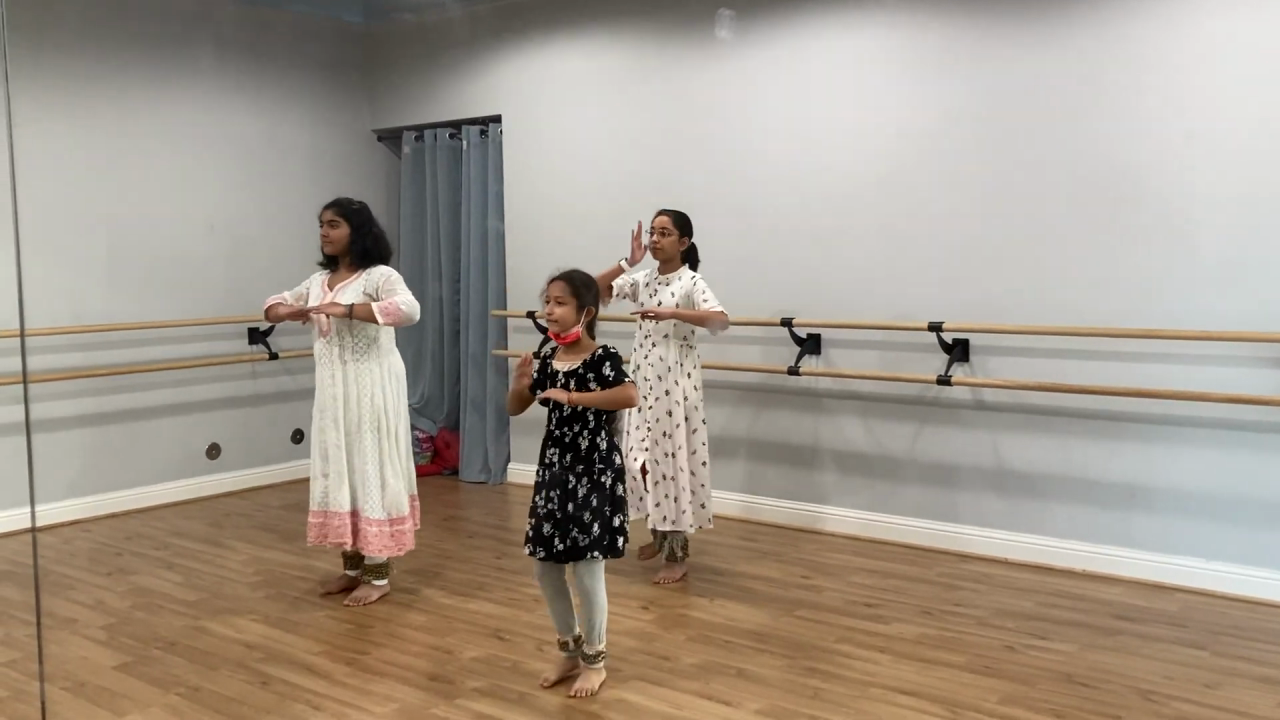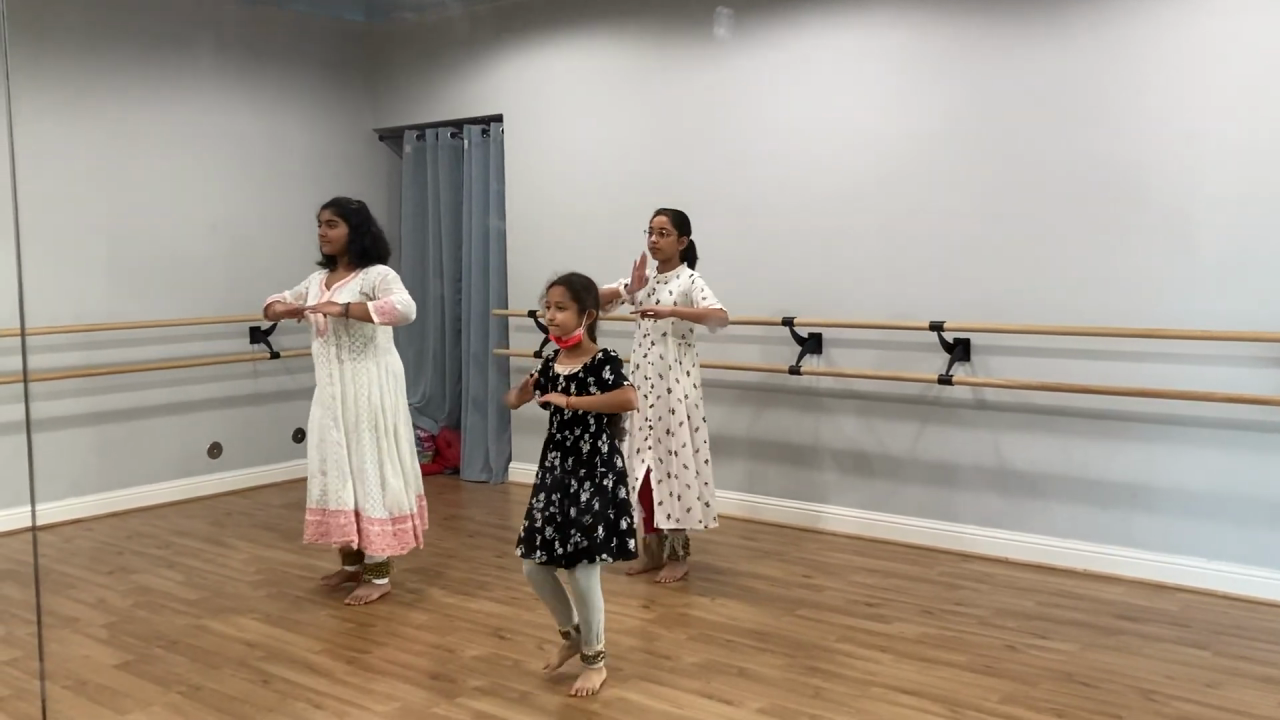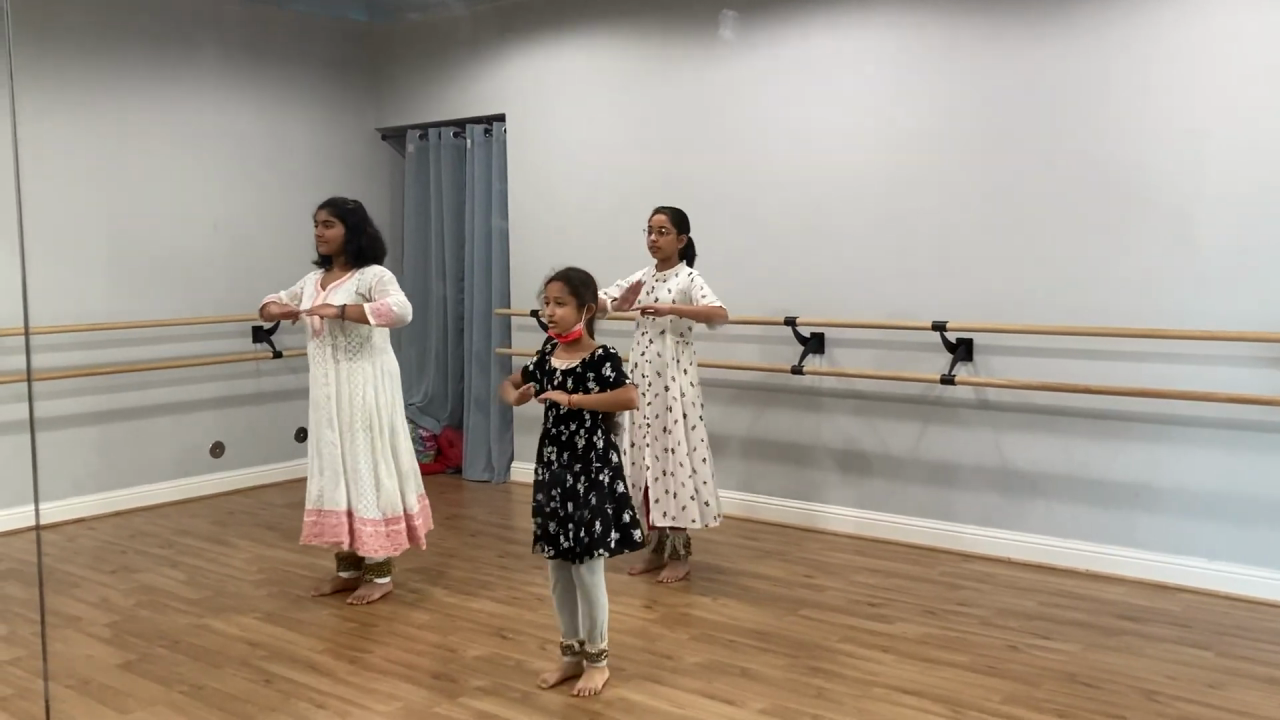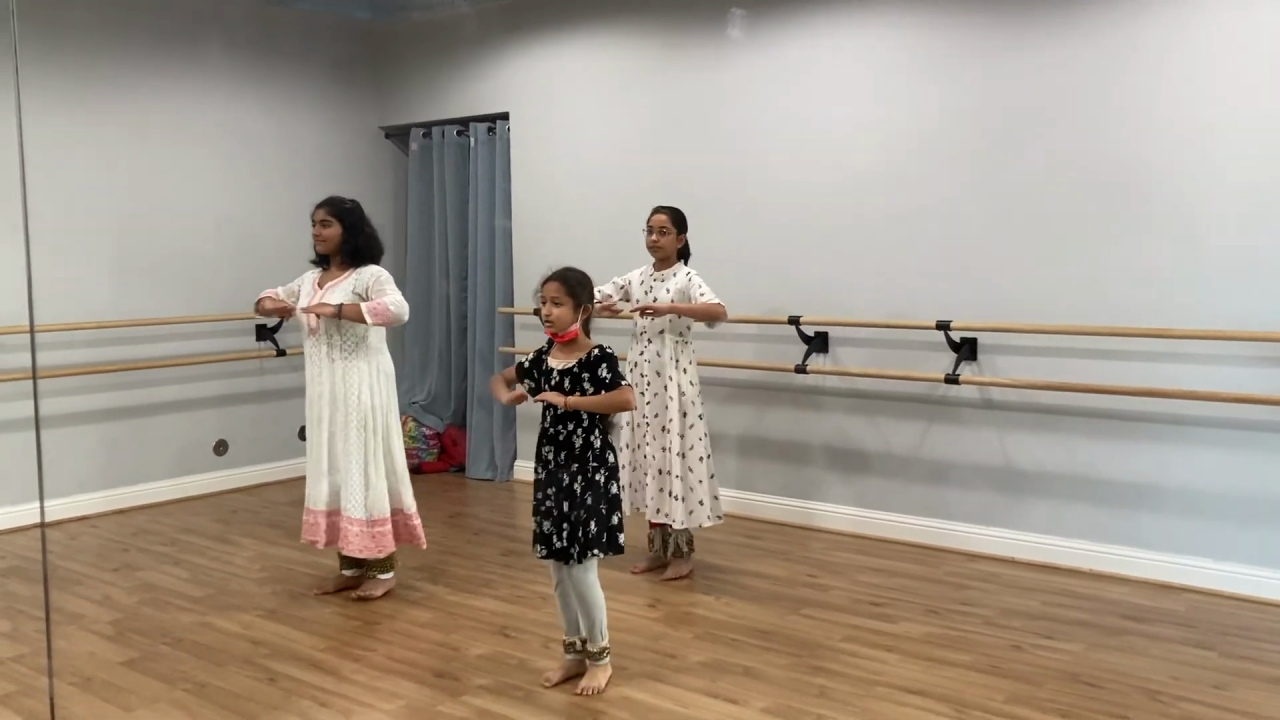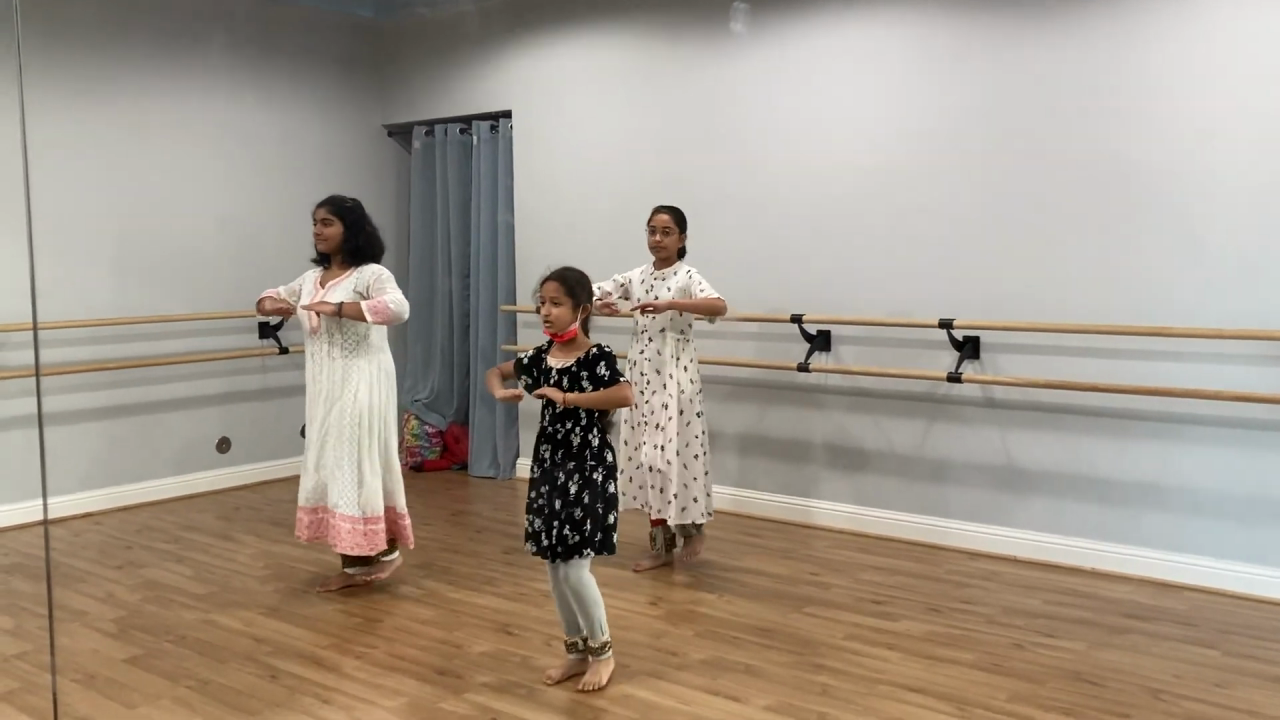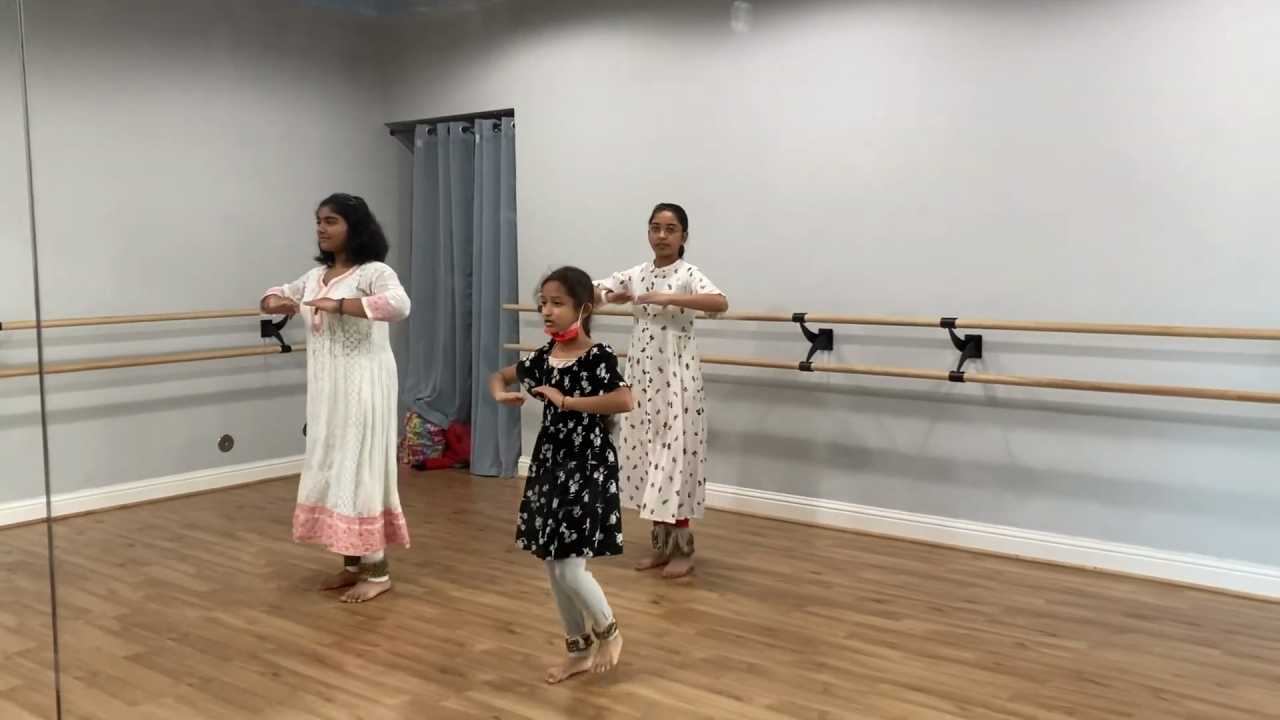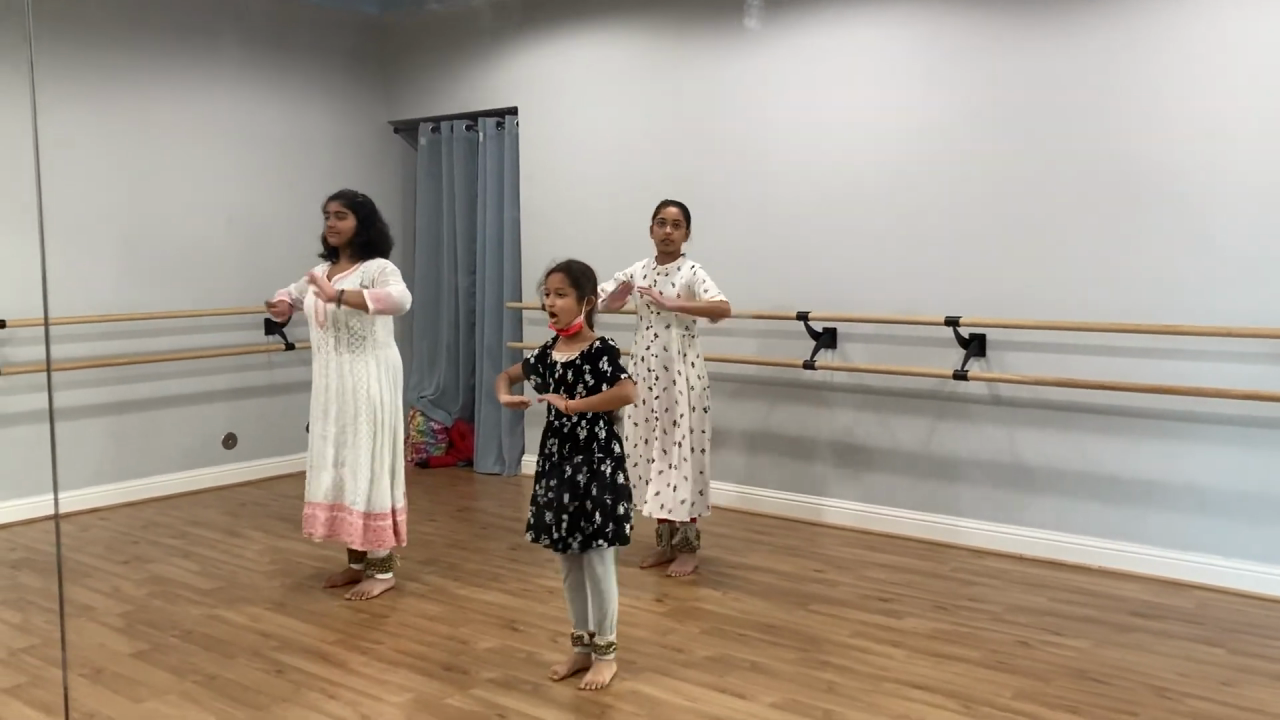
dt=0.2s
person 1, frame 1
left shoulder: (602, 358)
right shoulder: (546, 360)
left elbow: (630, 396)
right elbow: (515, 408)
left wrist: (571, 397)
right wrist: (519, 383)
left hip: (594, 472)
right hip: (554, 468)
left knee: (587, 570)
right knee: (546, 567)
left ankle: (594, 661)
right ankle: (569, 651)
person 1, frame 2
left shoulder: (603, 362)
right shoulder: (550, 363)
left elbow: (629, 400)
right elbow: (513, 401)
left wrist: (570, 401)
right wrist: (520, 393)
left hip: (595, 475)
right hip: (555, 471)
left knee: (583, 573)
right knee: (535, 566)
left ankle: (594, 661)
right ankle: (571, 633)
person 1, frame 3
left shoulder: (602, 358)
right shoulder: (546, 356)
left elbow: (631, 398)
right elbow: (508, 385)
left wrist: (571, 399)
right wrist: (517, 396)
left hip: (592, 471)
right hip: (552, 467)
left knee: (587, 569)
right knee: (559, 569)
left ankle: (597, 660)
right ankle: (572, 653)
person 1, frame 4
left shoulder: (598, 358)
right shoulder: (542, 356)
left elbow: (627, 400)
right elbow: (500, 378)
left wrist: (568, 401)
right wrist: (507, 396)
left hip: (589, 469)
right hip: (551, 467)
left knee: (581, 568)
right knee: (559, 568)
left ankle: (599, 658)
right ankle: (575, 652)
person 1, frame 5
left shoulder: (597, 357)
right shoulder: (540, 355)
left elbow: (626, 396)
right elbow: (496, 372)
left wrist: (567, 397)
right wrist: (501, 392)
left hip: (587, 468)
right hip: (549, 465)
left knee: (573, 568)
right knee: (555, 567)
left ankle: (602, 651)
right ankle: (577, 650)
person 1, frame 6
left shoulder: (599, 357)
right shoulder: (542, 357)
left elbow: (624, 401)
right elbow: (499, 376)
left wrist: (567, 401)
right wrist: (501, 395)
left hip: (589, 468)
right hip: (549, 464)
left knee: (569, 568)
right knee: (553, 566)
left ankle: (607, 630)
right ankle: (578, 649)
person 1, frame 7
left shoulder: (601, 350)
right shoulder: (547, 351)
left elbow: (628, 393)
right elbow: (506, 375)
left wrist: (572, 404)
right wrist: (505, 397)
left hip: (596, 461)
right hip: (556, 459)
left knee: (596, 561)
right knee: (569, 562)
left ankle: (606, 654)
right ankle: (583, 646)
person 2, frame 1
left shoulder: (380, 277)
right shoulder: (318, 281)
left elbow: (409, 310)
right elbow: (273, 305)
left wrist: (347, 310)
right wrist: (288, 312)
left hip: (372, 389)
right hip: (333, 392)
left knee: (372, 470)
right knee: (337, 470)
left ankle: (378, 575)
right ankle: (352, 566)
person 2, frame 2
left shoulder: (377, 276)
right shoulder: (317, 280)
left elbow: (404, 309)
right elbow: (273, 303)
left wrist: (343, 309)
right wrist: (283, 309)
left hip: (371, 388)
right hip: (331, 390)
left knee: (371, 468)
right knee: (333, 468)
left ankle: (378, 573)
right ankle: (351, 560)
person 2, frame 3
left shoulder: (373, 276)
right shoulder: (313, 280)
left elbow: (401, 310)
right elbow: (271, 303)
left wrist: (339, 311)
right wrist: (277, 310)
left hip: (366, 388)
right hip: (328, 391)
left knee: (368, 469)
right knee: (333, 471)
left ankle: (379, 573)
right ankle: (348, 567)
person 2, frame 4
left shoulder: (370, 276)
right shoulder: (310, 279)
left elbow: (398, 310)
right elbow: (268, 298)
left wrist: (336, 309)
right wrist: (271, 305)
left hip: (362, 387)
right hip: (324, 389)
left knee: (364, 470)
right knee: (331, 470)
left ankle: (383, 568)
right ankle: (350, 566)
person 2, frame 5
left shoulder: (371, 274)
right shoulder: (311, 278)
left elbow: (398, 308)
right elbow: (271, 297)
left wrist: (337, 308)
right wrist: (272, 305)
left hip: (362, 385)
right hip: (325, 388)
left knee: (357, 467)
right knee: (329, 469)
left ankle: (386, 549)
right ankle: (353, 563)
person 2, frame 6
left shoulder: (374, 272)
right shoulder: (315, 276)
left elbow: (399, 304)
right elbow: (274, 295)
left wrist: (339, 305)
right wrist: (277, 302)
left hip: (364, 385)
right hip: (326, 388)
left knee: (359, 469)
right knee: (331, 469)
left ankle: (377, 571)
right ankle: (354, 563)
person 2, frame 7
left shoulder: (378, 269)
right shoulder: (321, 272)
left elbow: (400, 299)
right elbow: (288, 297)
left wrist: (339, 296)
right wrist: (280, 306)
left hip: (369, 382)
right hip: (332, 385)
left knee: (368, 465)
right knee: (337, 465)
left ankle: (382, 568)
right ankle: (357, 561)
person 3, frame 1
left shoulder: (691, 282)
right shoulder: (642, 281)
left elbow: (721, 320)
right elbow: (594, 289)
left wrist: (672, 313)
right wrist: (628, 262)
left hip: (677, 382)
right hip: (643, 382)
left knee: (674, 460)
right knee: (638, 459)
left ankle: (676, 555)
right ankle: (660, 533)
person 3, frame 2
left shoulder: (690, 281)
right shoulder: (643, 280)
left elbow: (720, 318)
left wrist: (671, 311)
right wrist: (628, 290)
left hip: (676, 381)
right hip: (642, 380)
left knee: (674, 460)
right knee: (641, 464)
left ankle: (676, 554)
right ankle: (653, 545)
person 3, frame 3
left shoulder: (689, 279)
right shoulder: (639, 280)
left elbow: (720, 315)
left wrist: (670, 309)
right wrist: (618, 304)
left hip: (674, 379)
right hip: (641, 378)
left knee: (674, 459)
right knee: (645, 462)
left ankle: (678, 554)
right ankle: (655, 549)
person 3, frame 4
left shoulder: (687, 278)
right shoulder: (635, 278)
left elbow: (719, 312)
right elbow: (591, 297)
left wrist: (669, 308)
right wrist: (602, 308)
left hip: (674, 378)
right hip: (641, 378)
left knee: (674, 457)
right knee: (647, 459)
left ankle: (682, 552)
right ankle: (658, 548)
person 3, frame 5
left shoulder: (687, 277)
right shoulder: (635, 277)
left elbow: (719, 307)
right elbow: (590, 293)
left wrist: (670, 304)
right wrist: (599, 304)
left hip: (675, 377)
right hip: (642, 377)
left knee: (670, 454)
right knee: (646, 457)
left ankle: (690, 529)
right ankle: (661, 545)
person 3, frame 6
left shoulder: (688, 274)
right shoulder: (635, 275)
left elbow: (720, 303)
right elbow: (590, 290)
left wrist: (668, 298)
right wrist: (610, 296)
left hip: (677, 375)
right hip: (643, 375)
left knee: (674, 457)
right knee: (648, 456)
left ankle: (683, 549)
right ankle: (662, 545)
person 3, frame 7
left shoulder: (692, 272)
right shoulder: (637, 271)
left elbow: (723, 309)
right elbow: (596, 300)
left wrist: (674, 304)
right wrist: (617, 296)
left hip: (681, 373)
right hip: (646, 373)
left knee: (679, 453)
right knee: (652, 454)
left ankle: (687, 547)
right ankle: (665, 543)
